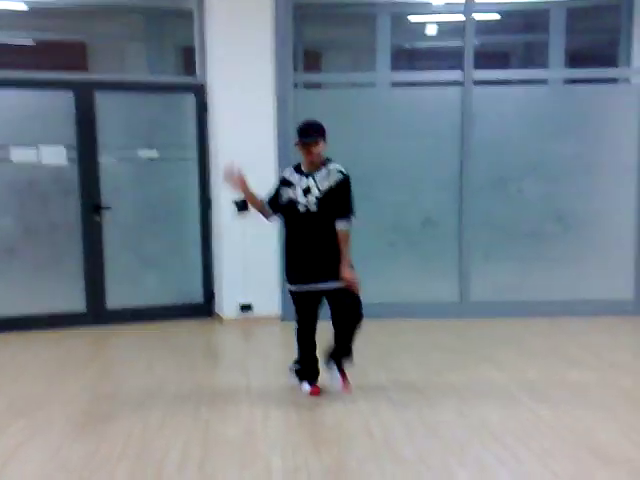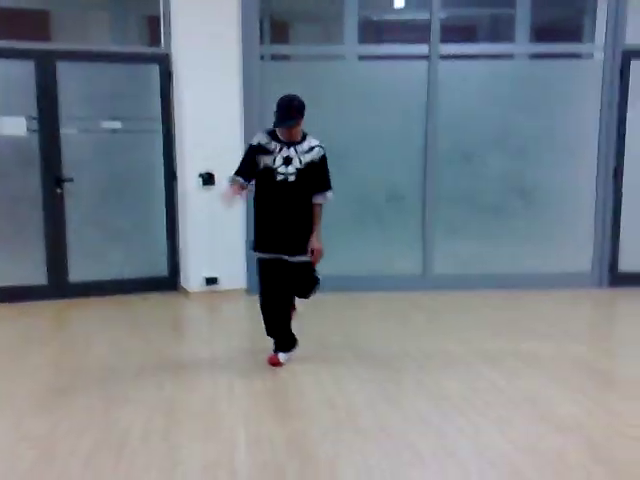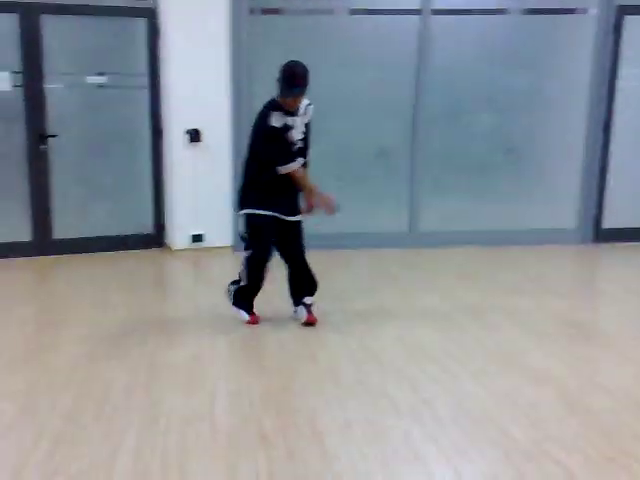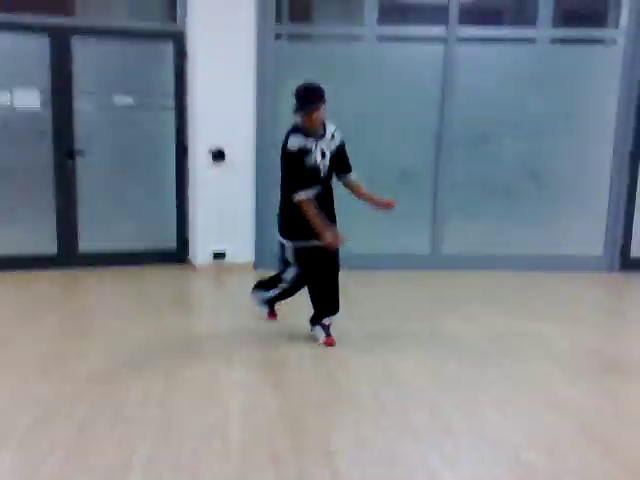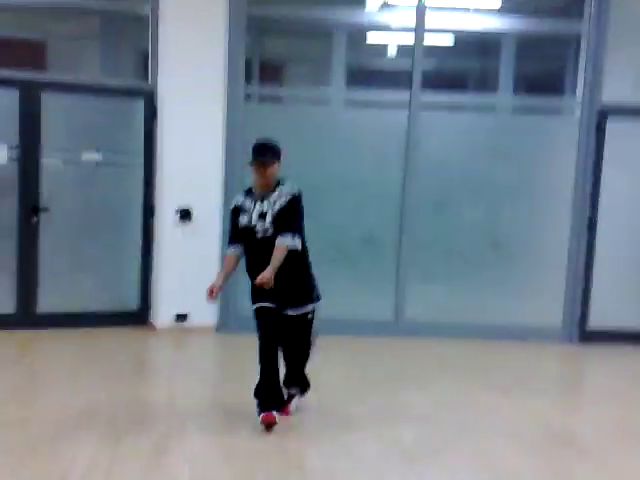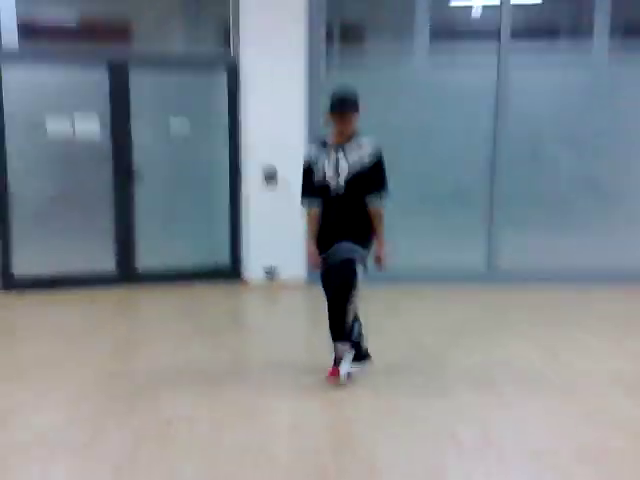
dt=0.3s
person 1, frame 1
left shoulder: (337, 175)
right shoulder: (289, 177)
left elbow: (343, 224)
right elbow: (270, 211)
left wrist: (347, 265)
right wrist: (246, 190)
left hip: (332, 264)
right hip: (300, 267)
left knee: (349, 315)
right knee: (306, 323)
left ankle: (337, 360)
right ankle: (307, 374)
person 1, frame 2
left shoulder: (315, 150)
right shoulder: (261, 143)
left elbow: (320, 197)
right elbow: (242, 177)
left wrist: (317, 236)
right wrist: (236, 188)
left hip: (300, 236)
right hip: (268, 236)
left knee: (303, 286)
right knee: (271, 294)
left ankle: (289, 300)
right ankle: (283, 344)
person 1, frame 3
left shoulder: (305, 110)
right shoulder: (272, 119)
right elbow: (289, 166)
left wrist: (307, 195)
right wrist: (318, 195)
left hip: (287, 198)
right hip: (260, 196)
left knee: (295, 253)
right knee: (259, 251)
left ankle: (302, 301)
right ankle: (242, 299)
person 1, frame 4
left shoulder: (332, 134)
right shoulder: (294, 143)
left elbow: (345, 175)
right elbow: (301, 194)
left wrist: (373, 200)
right wrist: (323, 230)
left hip: (325, 219)
right hip: (298, 223)
left knee: (329, 274)
right knee: (298, 274)
left ankle: (322, 322)
right ankle: (265, 293)
person 1, frame 5
left shoulder: (290, 196)
right shoulder: (241, 204)
left elbow: (287, 240)
right elbow: (236, 247)
left wrist: (271, 271)
right wrist: (220, 281)
left hip: (295, 286)
right hip: (264, 292)
left knee: (298, 346)
right knee: (269, 345)
left ankle: (294, 388)
right ankle: (269, 405)
person 1, frame 6
left shoulder: (368, 152)
right shoulder: (316, 155)
left elbow: (375, 201)
right elbow: (312, 204)
left wrist: (380, 241)
right wrist: (311, 244)
left hip: (355, 236)
right hip: (327, 240)
left knee: (342, 281)
right knee: (338, 298)
left ankle: (345, 348)
right ankle: (353, 352)
